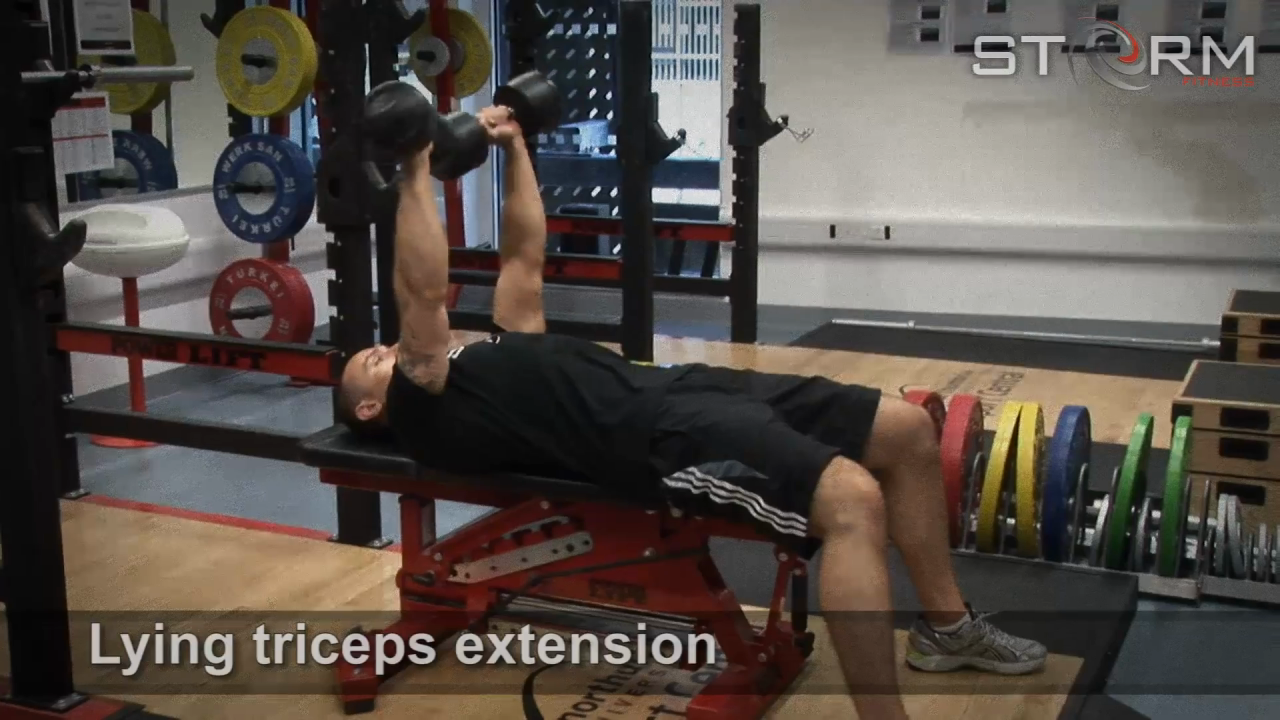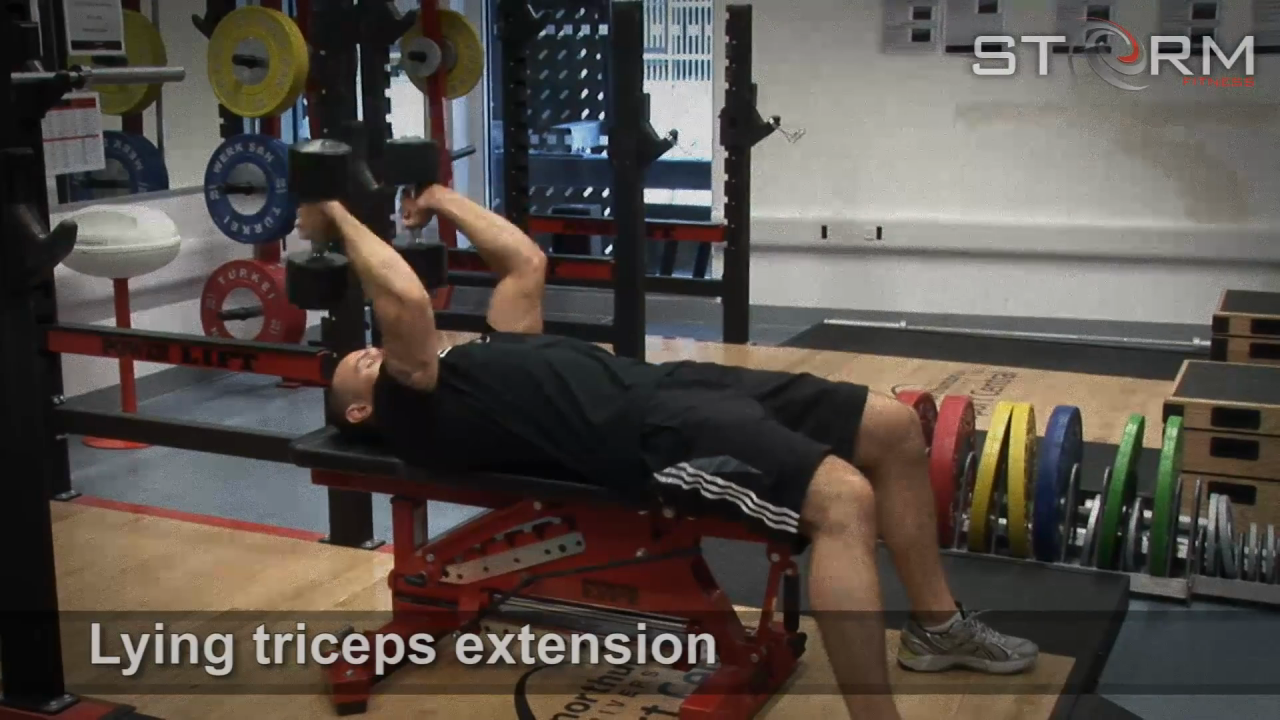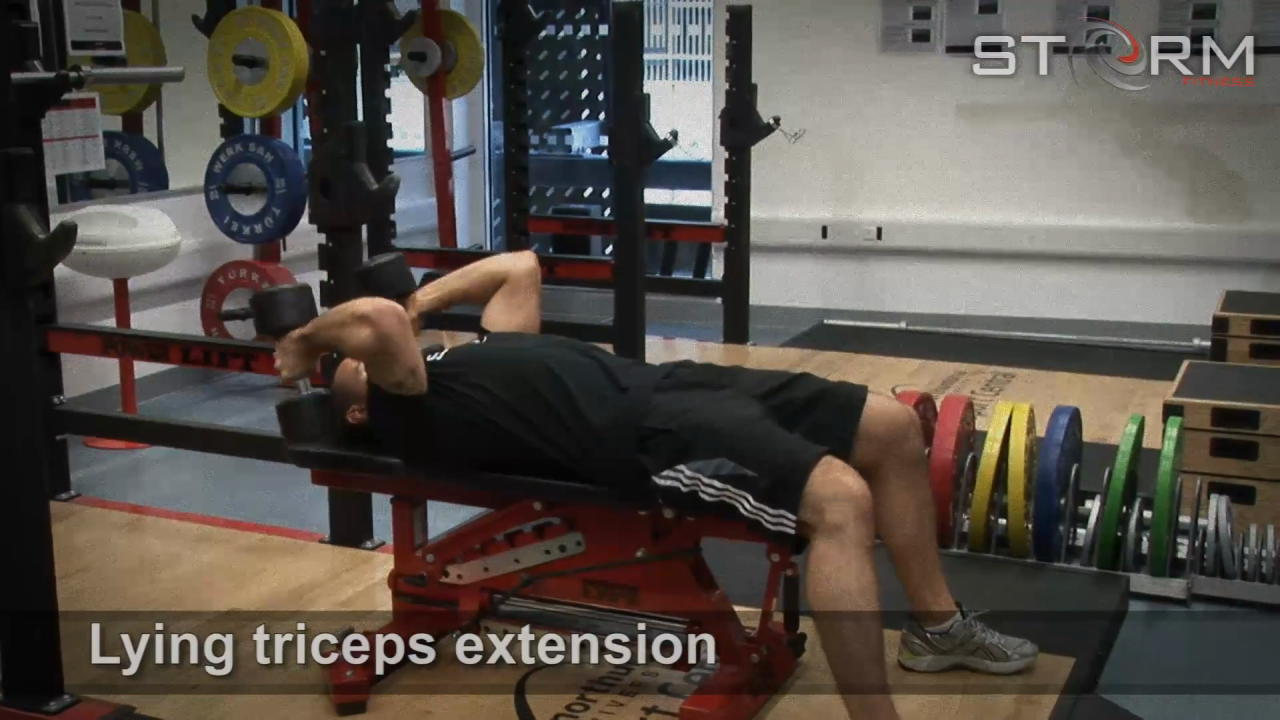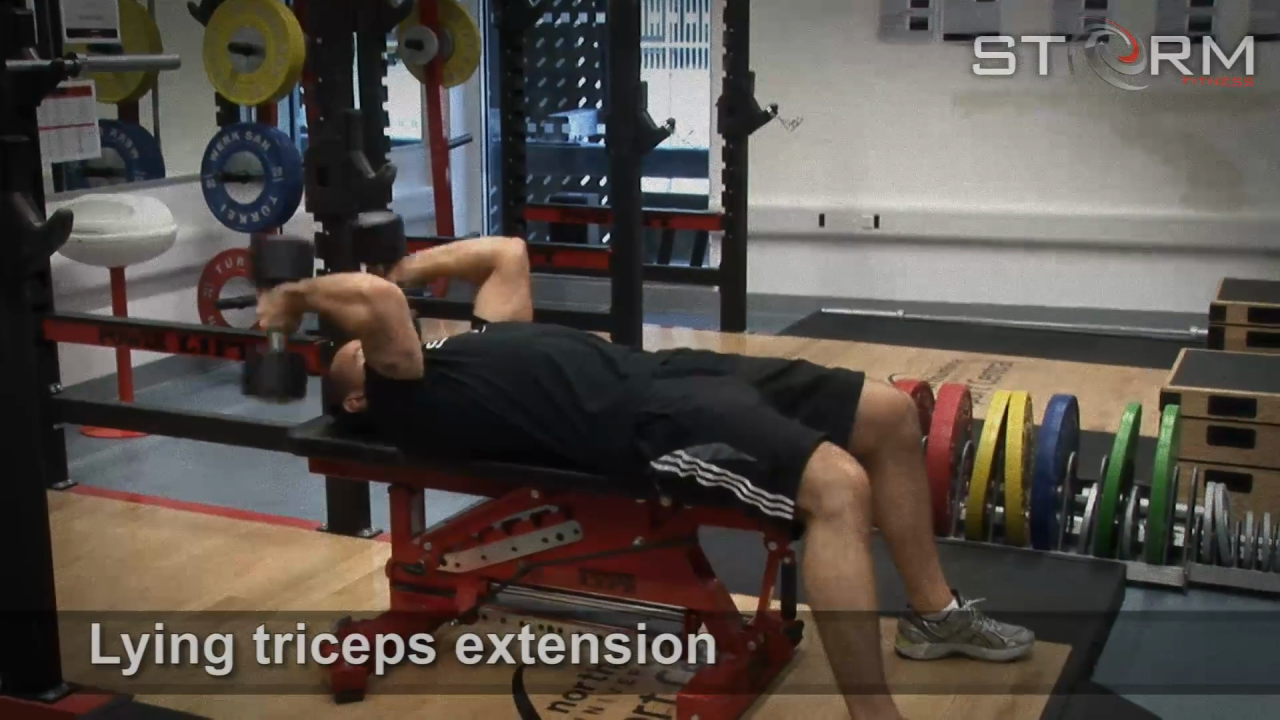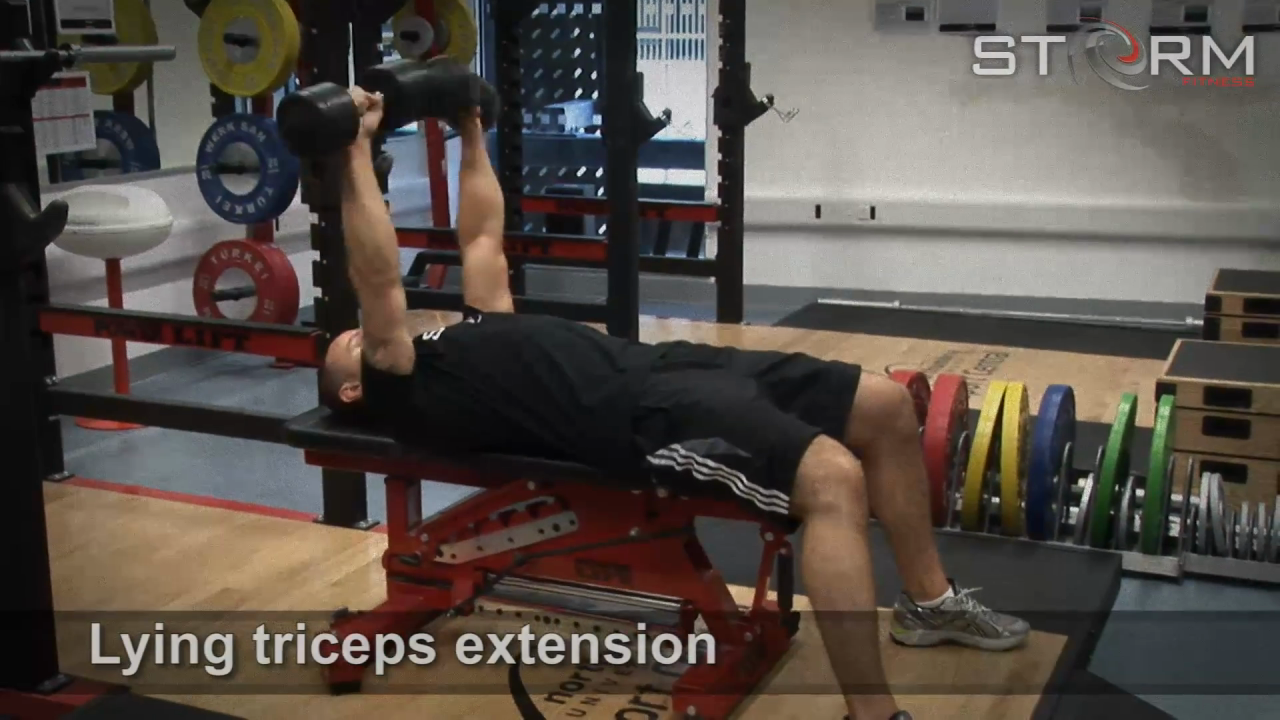
dt=1s
person 1, frame 1
left shoulder: (487, 356)
right shoulder: (429, 413)
left elbow: (524, 259)
right elbow: (423, 294)
left wrist: (515, 145)
right wrist: (417, 168)
left hip: (680, 388)
right hip: (657, 436)
left knee: (908, 431)
right knee: (853, 501)
left ankle: (947, 625)
person 1, frame 2
left shoulder: (474, 358)
right shoulder: (416, 416)
left elbow: (527, 263)
right elbow: (408, 303)
left wrist: (441, 199)
right wrist: (337, 219)
left hip: (670, 384)
right hip: (647, 434)
left knee: (896, 429)
right knee: (844, 501)
left ankle: (937, 625)
person 1, frame 3
left shoulder: (462, 360)
right shoulder: (409, 412)
left elbow: (521, 267)
right elbow: (378, 321)
left wrist: (425, 298)
right wrist: (306, 342)
left hip: (666, 384)
right hip: (643, 435)
left knee: (894, 428)
right knee: (841, 500)
left ankle: (937, 625)
person 1, frame 4
left shoulder: (463, 347)
right shoulder: (409, 400)
left elbow: (510, 253)
right elbow: (377, 299)
left wrist: (405, 259)
right wrist: (291, 296)
left hip: (666, 373)
right hip: (642, 422)
left knee: (891, 415)
right knee: (839, 486)
left ankle: (935, 614)
person 1, frame 5
left shoulder: (467, 335)
right shoulder: (408, 389)
left elbow: (483, 236)
right elbow: (378, 280)
left wrist: (469, 132)
right wrist: (355, 151)
left hip: (662, 364)
right hip: (638, 414)
left knee: (887, 408)
right knee: (833, 479)
left ankle: (929, 601)
